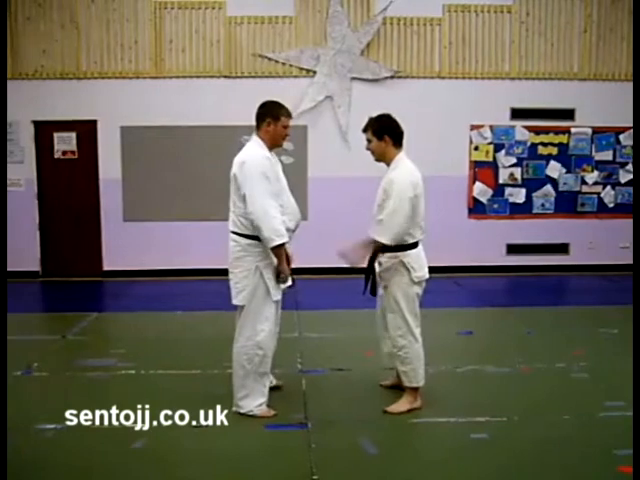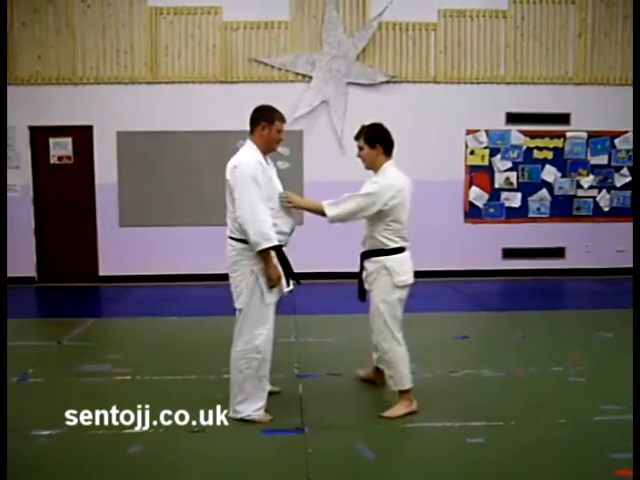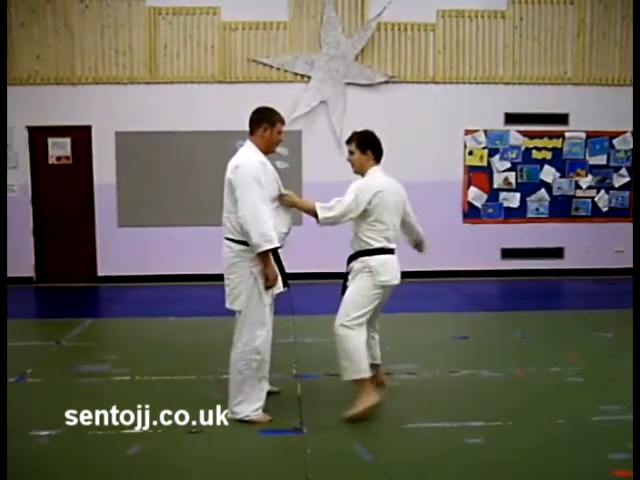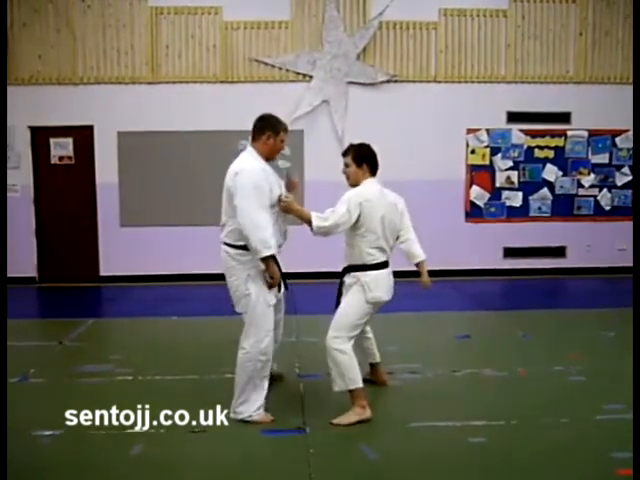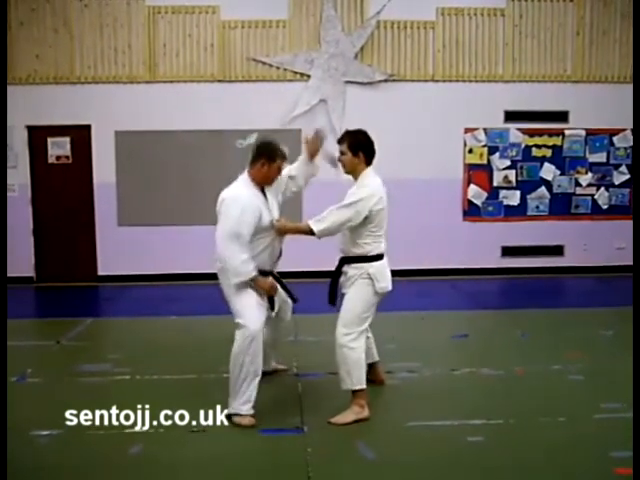
dt=1s
person 1, frame 1
left shoulder: (263, 157)
right shoulder: (254, 160)
right elbow: (263, 213)
left wrist: (281, 251)
right wrist: (280, 256)
left hip: (263, 250)
right hip: (254, 253)
left knee: (267, 322)
right knee: (255, 329)
left ankle: (260, 378)
right ankle: (249, 400)
person 1, frame 2
left shoulder: (261, 162)
right shoulder: (246, 164)
right elbow: (252, 218)
left wrist: (272, 258)
right wrist: (269, 261)
left hip: (263, 253)
right hip: (252, 256)
left knee: (262, 325)
right knee: (254, 331)
left ankle: (256, 384)
right ankle: (245, 405)
person 1, frame 3
left shoulder: (253, 160)
right shoulder: (250, 164)
right elbow: (254, 218)
left wrist: (271, 247)
right wrist: (267, 262)
left hip: (254, 254)
right hip: (250, 256)
left knee: (260, 326)
right knee: (253, 332)
left ankle: (256, 383)
right ankle: (244, 406)
person 1, frame 4
left shoulder: (253, 165)
right shoulder: (250, 170)
right elbow: (252, 221)
left wrist: (282, 192)
right wrist: (270, 263)
left hip: (254, 256)
right hip: (247, 259)
left knee: (273, 313)
right knee: (259, 333)
left ankle: (264, 369)
right ankle: (246, 407)
person 1, frame 5
left shoulder: (268, 186)
right shoulder: (238, 199)
left elbow: (294, 179)
right elbow: (229, 247)
left wrist: (309, 156)
right wrist: (255, 280)
left hip: (263, 272)
right hip: (241, 276)
left knee: (281, 311)
right knee: (251, 327)
left ankle: (265, 362)
right ankle: (240, 407)
person 2, frame 1
left shoulder: (401, 177)
right shoulder: (399, 171)
left elbow: (392, 228)
left wrist: (362, 250)
right wrist: (366, 247)
left hip: (402, 261)
right hip: (394, 259)
left knee: (404, 327)
right knee: (388, 322)
left ankle: (413, 394)
right ankle: (402, 376)
person 2, frame 2
left shoulder: (385, 185)
right shoulder: (395, 179)
left elbow: (345, 208)
left wrist: (302, 203)
left hip: (387, 266)
right hip: (386, 262)
left knee: (388, 331)
right knee: (380, 324)
left ankle: (407, 398)
right ankle: (379, 372)
person 2, frame 3
left shoulder: (366, 186)
right shoulder: (394, 186)
left elbow: (334, 213)
right elbow: (409, 221)
left wrist: (297, 202)
right wrist: (418, 241)
left hip: (372, 266)
right hip: (385, 262)
left knee: (346, 324)
right knee: (367, 321)
left ankle: (367, 391)
right ankle: (375, 373)
person 2, frame 4
left shoulder: (357, 197)
right shoulder: (394, 199)
left elbow: (327, 224)
right elbow: (407, 236)
left wrist: (294, 209)
right wrist: (422, 270)
left hip: (365, 280)
right hip: (379, 276)
left knee: (337, 339)
right knee: (358, 325)
left ankle: (360, 406)
right ankle: (377, 373)
person 2, frame 5
left shoulder: (366, 192)
right shoulder: (368, 183)
left elbow: (331, 222)
right elbow: (343, 195)
left wrist: (290, 227)
left hip: (366, 272)
right hip: (362, 268)
left knee: (347, 335)
right knee: (358, 326)
left ankle: (359, 405)
right ankle: (374, 372)
